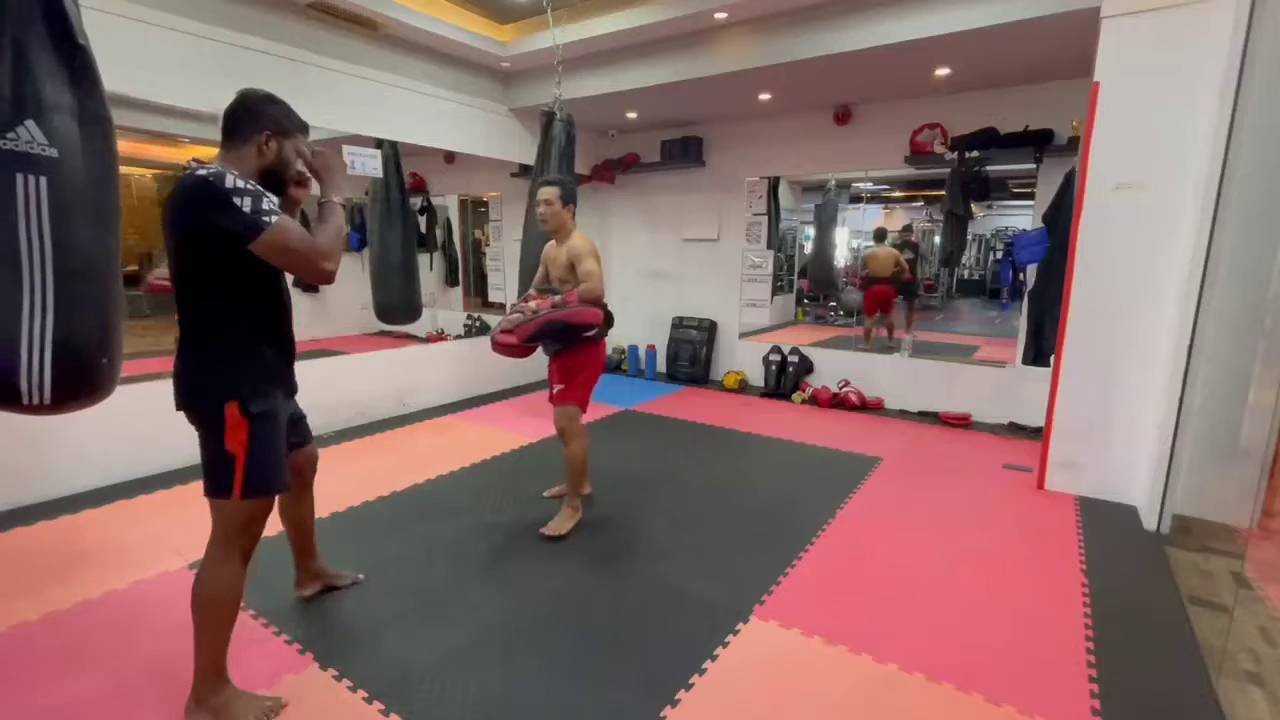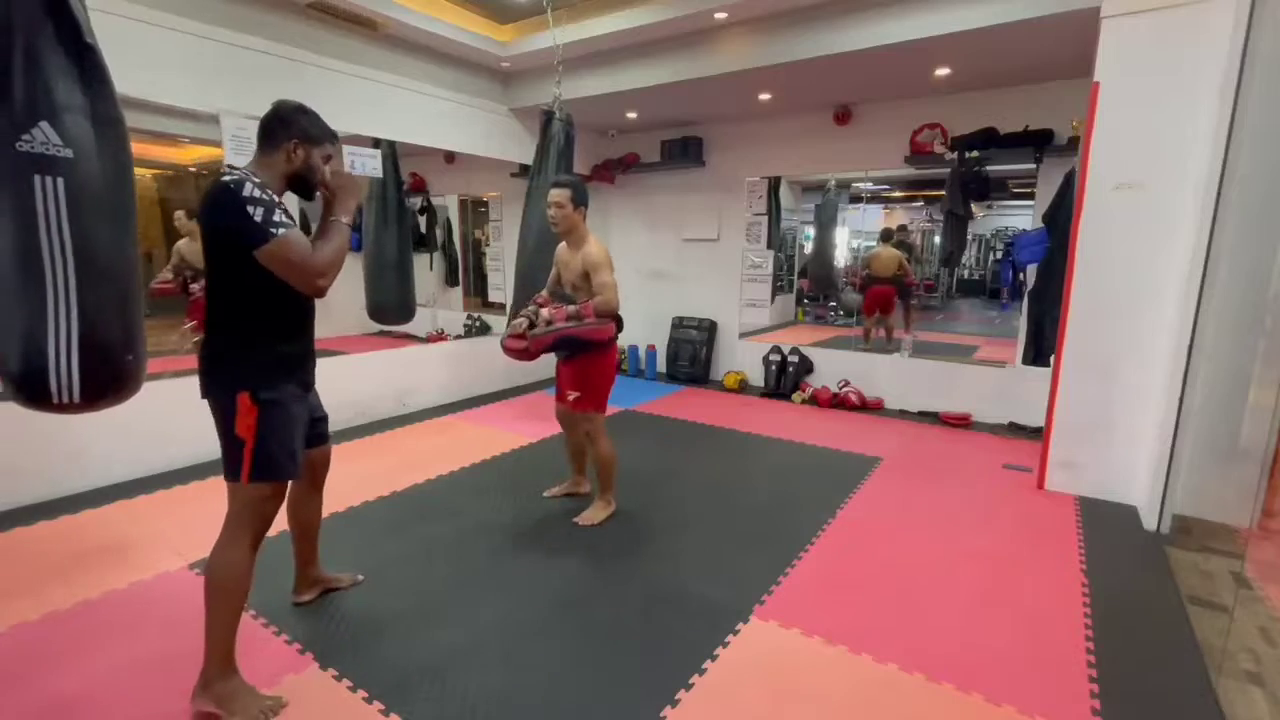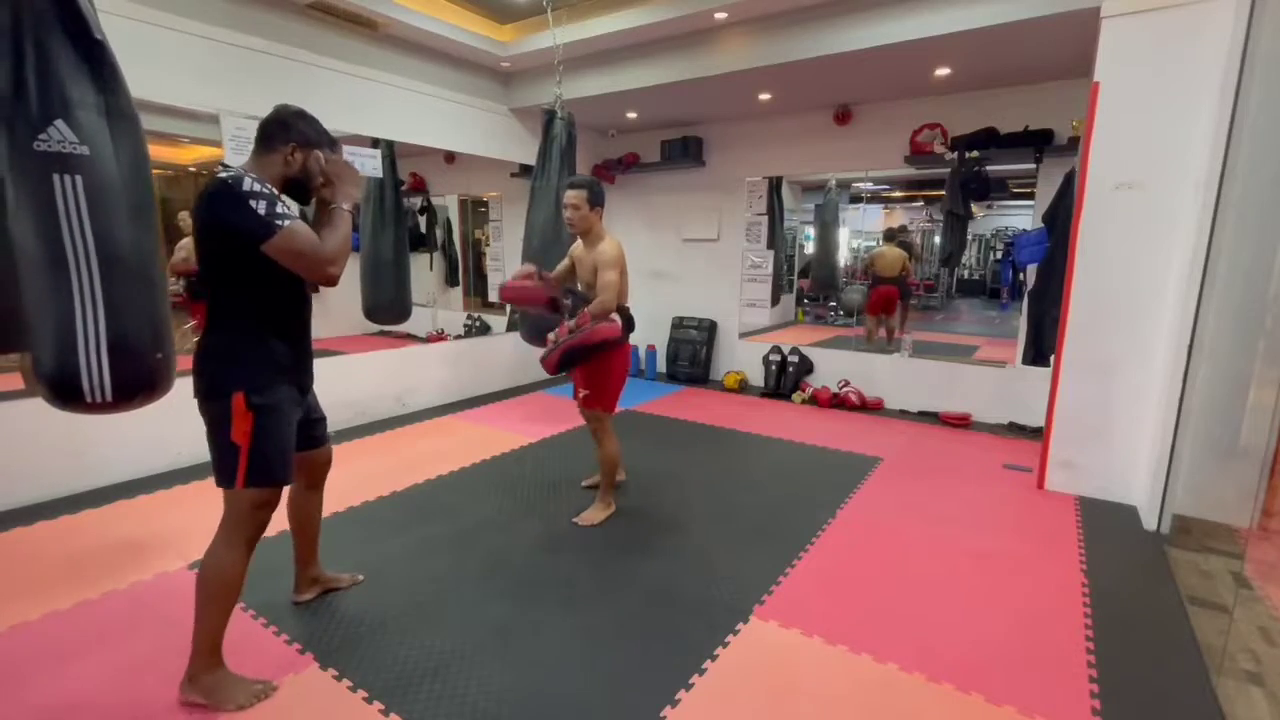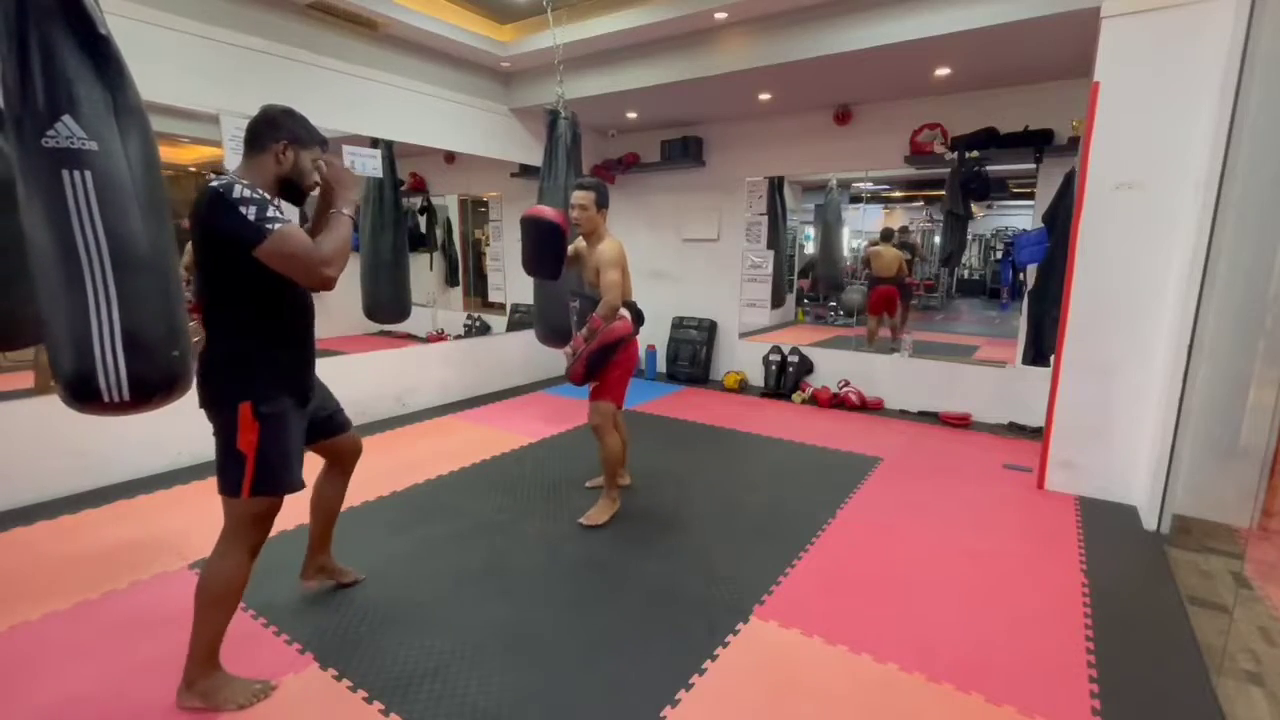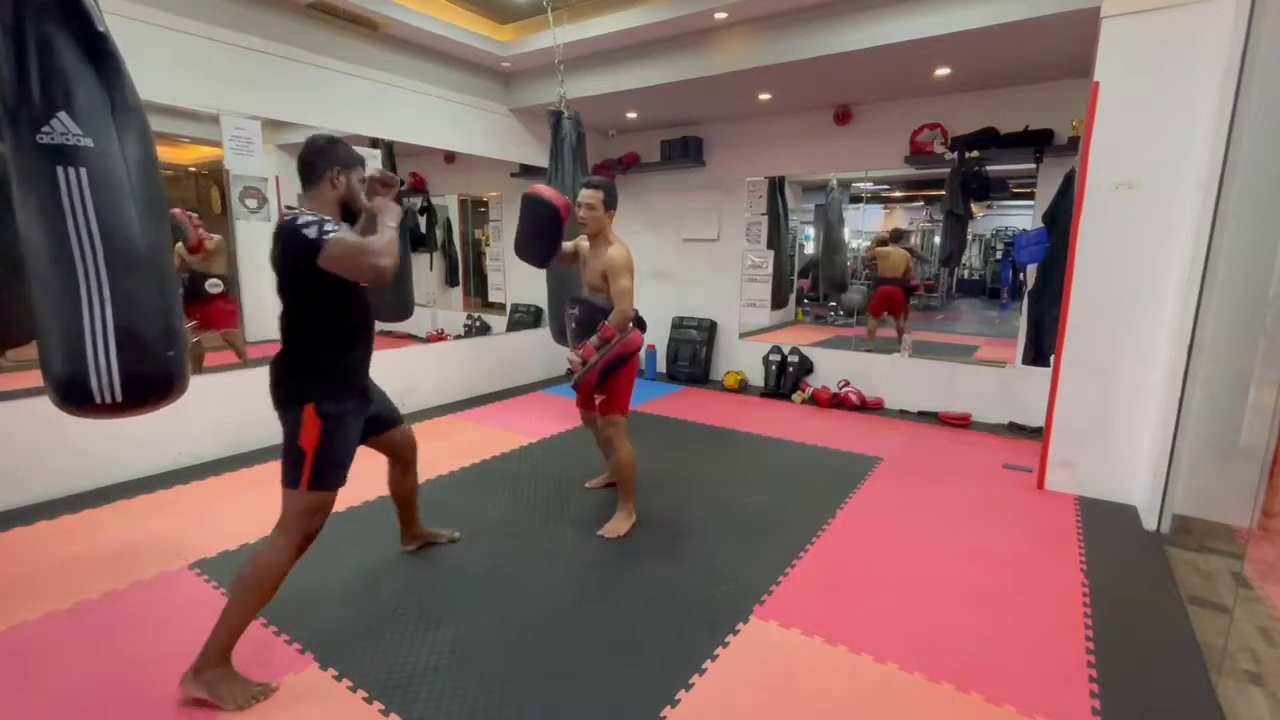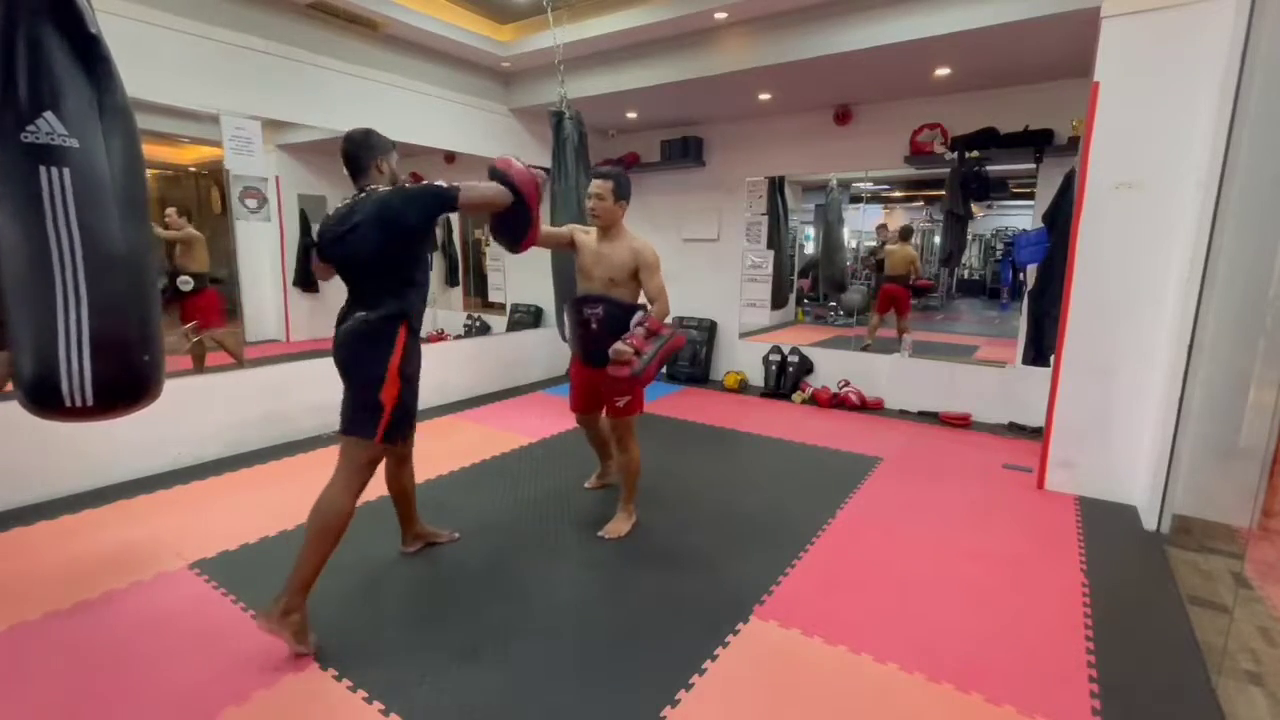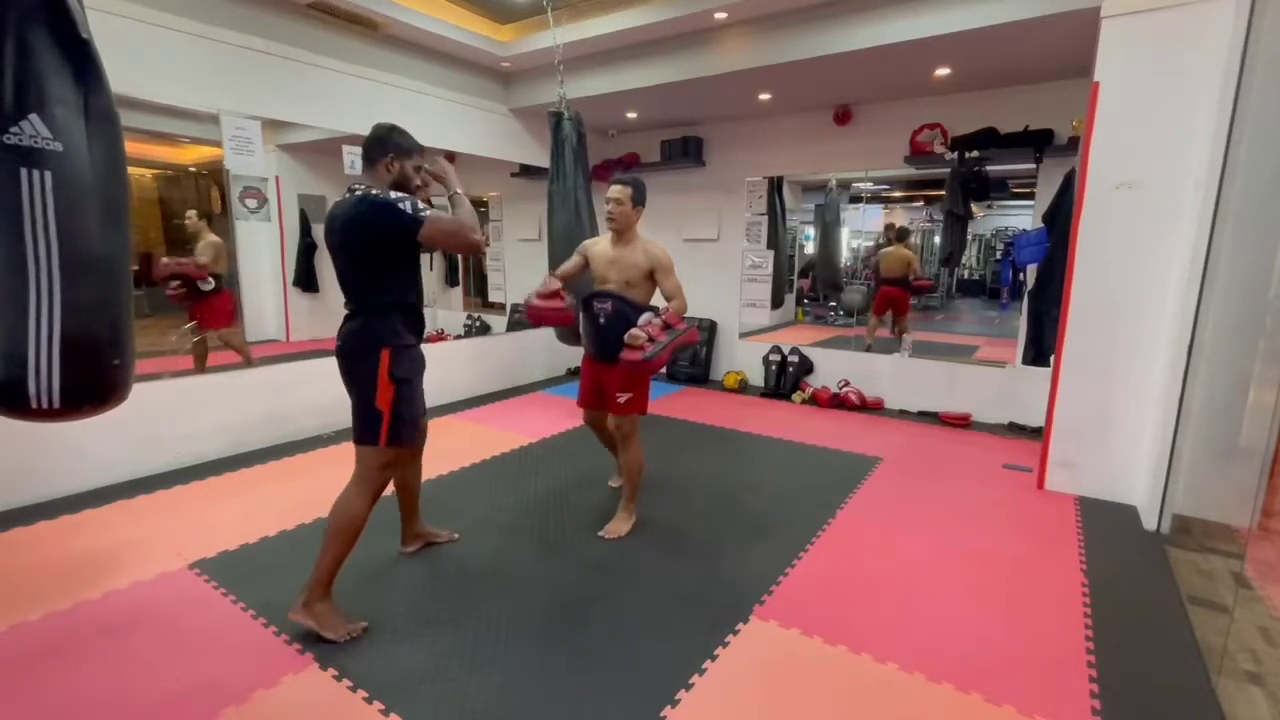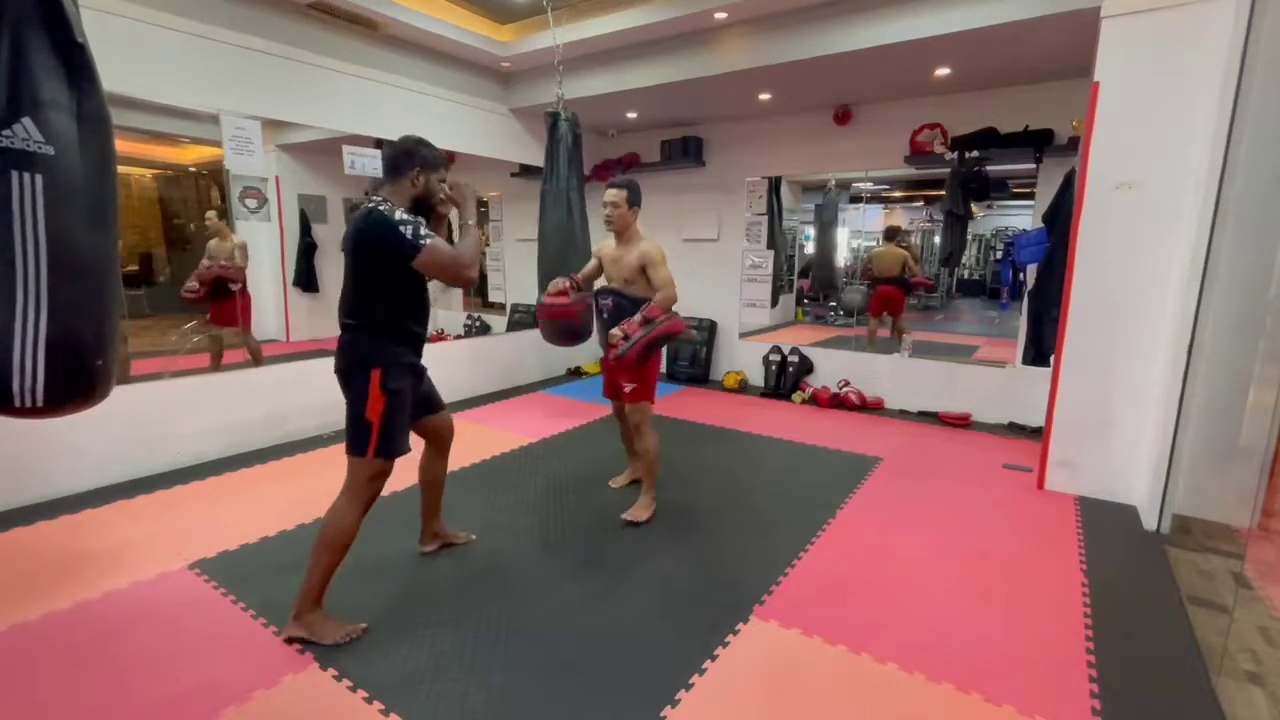
dt=0.3s
person 1, frame 1
left shoulder: (216, 191)
right shoulder: (221, 190)
left elbow: (271, 261)
right elbow: (320, 265)
left wrist: (288, 208)
right wrist: (330, 191)
left hip: (255, 376)
right hip: (234, 386)
left knee: (301, 466)
right knee: (237, 531)
left ankle: (310, 572)
person 1, frame 2
left shoulder: (262, 200)
right shoulder: (241, 196)
left elbow: (301, 266)
right elbow: (315, 277)
left wrist: (329, 212)
right wrist: (345, 210)
left hip: (283, 370)
right hip: (251, 378)
left knee: (314, 466)
right knee: (250, 514)
left ankle: (308, 577)
person 1, frame 3
left shoulder: (257, 198)
right shoulder: (239, 192)
left elbow: (301, 260)
right elbow: (326, 266)
left wrist: (324, 206)
right wrist: (344, 201)
left hip: (280, 372)
right hip: (247, 380)
left knee: (314, 465)
right knee: (246, 519)
left ankle: (309, 575)
right ankle: (202, 674)
person 1, frame 4
left shoulder: (256, 204)
right shoulder: (231, 199)
left elbow: (299, 258)
right elbow: (321, 269)
left wrist: (328, 204)
right wrist: (346, 205)
left hip: (289, 375)
right hip: (252, 387)
left knee: (345, 448)
right knee: (248, 527)
left ankle: (319, 562)
right ankle: (200, 678)
person 1, frame 5
left shoulder: (326, 227)
right shoulder: (302, 226)
left elbow: (362, 261)
right elbow: (375, 265)
left wrist: (375, 210)
right wrist: (387, 221)
left hip: (345, 379)
right hip: (317, 393)
left knee: (404, 444)
right knee: (300, 525)
left ankle: (412, 531)
right ankle: (211, 667)
person 1, frame 6
left shoulder: (336, 221)
right shoulder: (412, 199)
left elbow: (322, 271)
right elbow: (498, 197)
right wrist: (447, 195)
left hip: (359, 335)
right hip: (388, 342)
left knee: (400, 441)
right knee: (355, 468)
left ankle: (413, 531)
right ankle: (289, 607)
person 1, frame 7
left shoulder: (346, 209)
right shoulder: (384, 206)
right elbow: (471, 238)
left wrist: (417, 201)
right wrist: (454, 186)
left hip: (379, 342)
right hip: (384, 347)
left knee: (410, 440)
right knee: (374, 470)
left ankle: (414, 531)
right ankle: (314, 601)
person 1, frame 8
left shoulder: (385, 219)
right shoulder: (387, 222)
left elbow: (424, 266)
right elbow: (464, 272)
left wrist: (439, 221)
right wrist: (469, 214)
left hip: (395, 358)
right hip: (377, 364)
left knee: (441, 430)
right knee: (364, 484)
left ankle: (432, 530)
right ankle: (306, 613)
person 2, frame 1
left shoulder: (580, 246)
right shoulder: (549, 250)
left elbow: (595, 290)
right elbow: (537, 290)
left hip: (583, 346)
right hip: (562, 344)
left knee: (567, 424)
right knee: (567, 420)
left ankle: (572, 508)
right ankle: (578, 482)
person 2, frame 2
left shoulder: (593, 253)
right shoulder: (561, 251)
left elbow: (610, 303)
right elbow: (550, 292)
right wrist: (527, 317)
left hip: (594, 351)
right hip: (571, 348)
left knee: (591, 426)
right knee: (566, 416)
left ankle: (606, 499)
right ankle: (577, 480)
person 2, frame 3
left shoulder: (608, 251)
right shoulder: (577, 248)
left elbow: (606, 305)
right elbow: (557, 281)
left hip: (607, 349)
left knee: (599, 421)
right knee: (594, 415)
left ankle: (605, 500)
right ankle: (614, 470)
person 2, frame 4
left shoulder: (608, 250)
right shoulder: (582, 245)
left elbow: (612, 303)
left hip: (616, 345)
left knee: (600, 420)
right knee: (609, 414)
left ankle: (609, 497)
right ankle: (620, 472)
person 2, frame 5
left shoulder: (616, 255)
right shoulder: (583, 246)
left elbow: (624, 311)
left knee: (613, 429)
right knee: (591, 417)
left ankle: (627, 509)
right ankle: (614, 472)
person 2, frame 6
left shoulder: (640, 252)
right shoulder: (578, 236)
left elbow: (661, 306)
right elbow: (533, 234)
left hip: (619, 356)
right hip: (583, 353)
left knee: (624, 432)
right knee: (586, 418)
left ankle: (627, 510)
right ankle: (607, 469)
person 2, frame 7
left shoulder: (653, 255)
right shoulder: (591, 247)
left elbow: (678, 303)
right elbow: (562, 276)
right wrist: (552, 284)
right hip: (595, 352)
left knee: (626, 430)
right knee: (594, 420)
left ankle: (627, 510)
right ankle: (626, 468)
person 2, frame 8
left shoulder: (648, 251)
right shoulder: (604, 250)
left elbow: (667, 296)
right elbow: (583, 279)
right wrist: (567, 283)
right hip: (614, 343)
left knee: (639, 418)
right knee: (620, 412)
left ankle: (648, 495)
right ankle: (635, 466)
